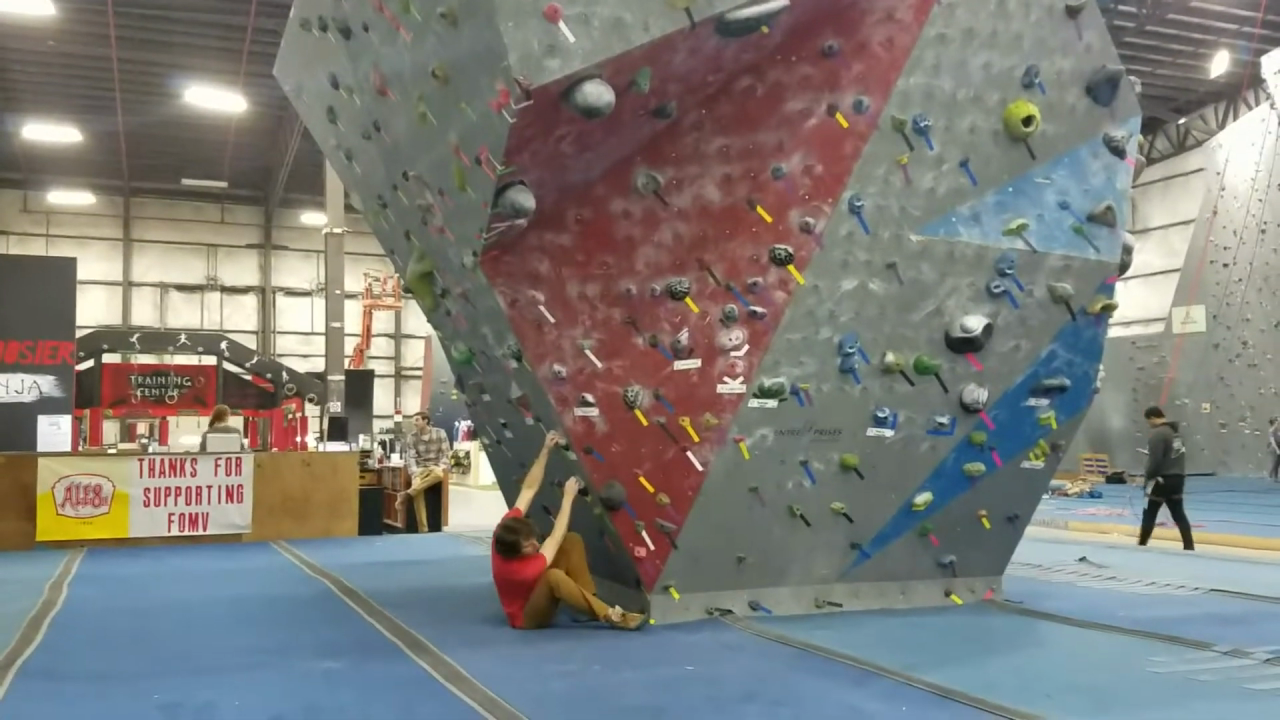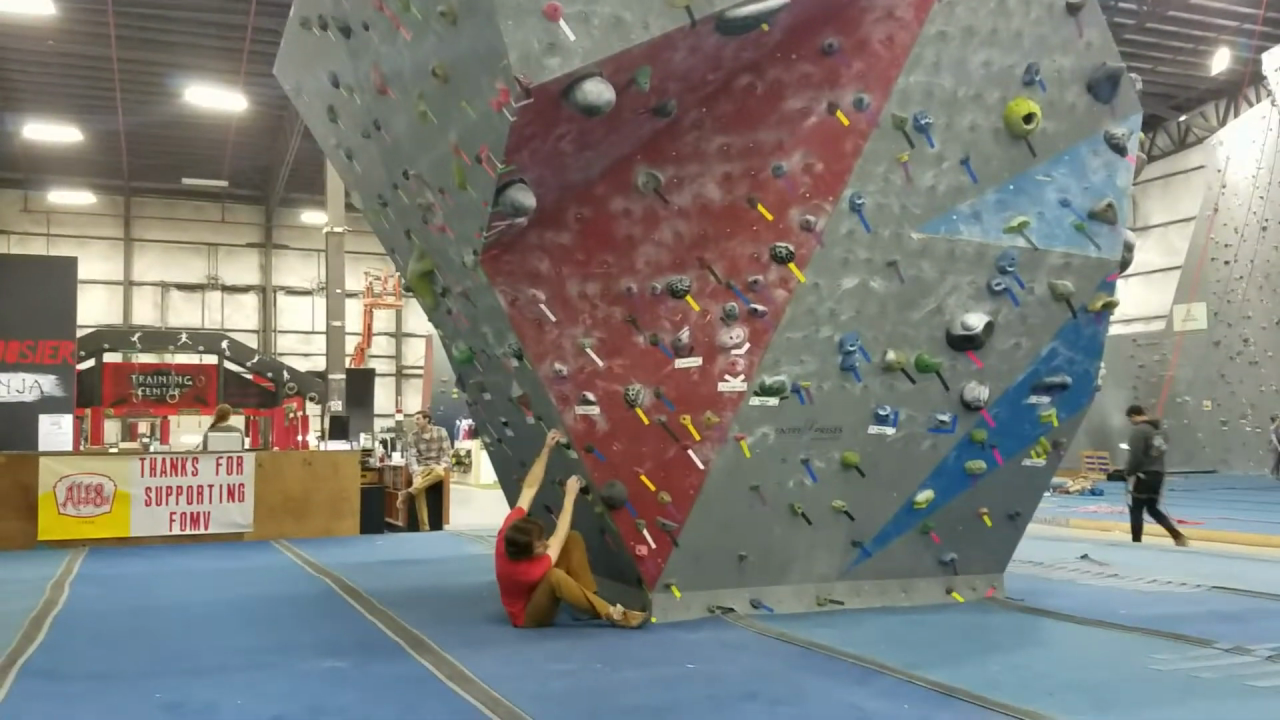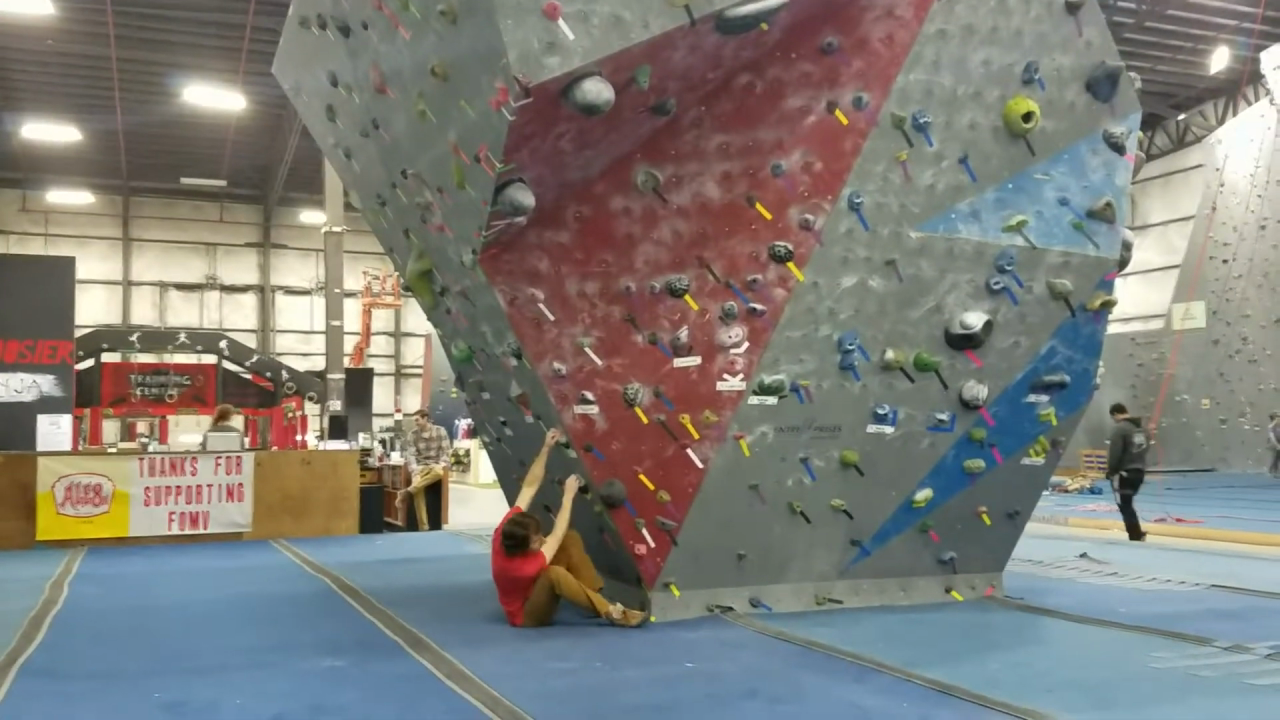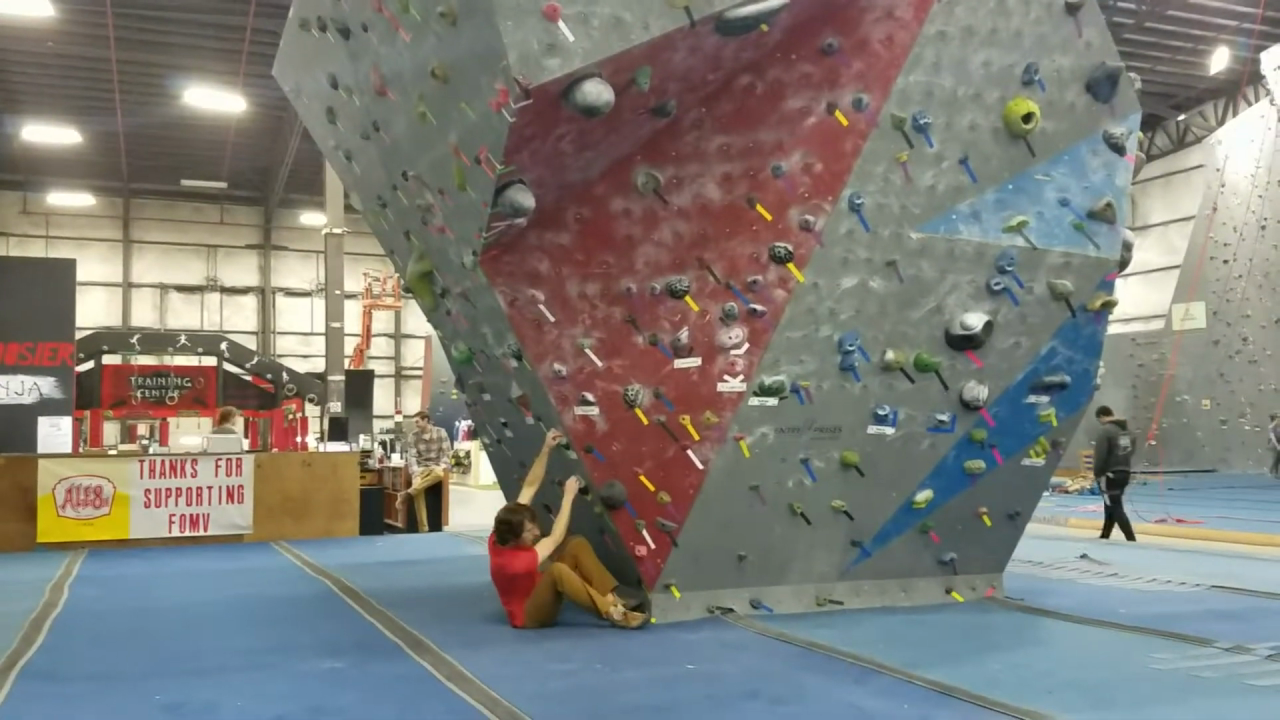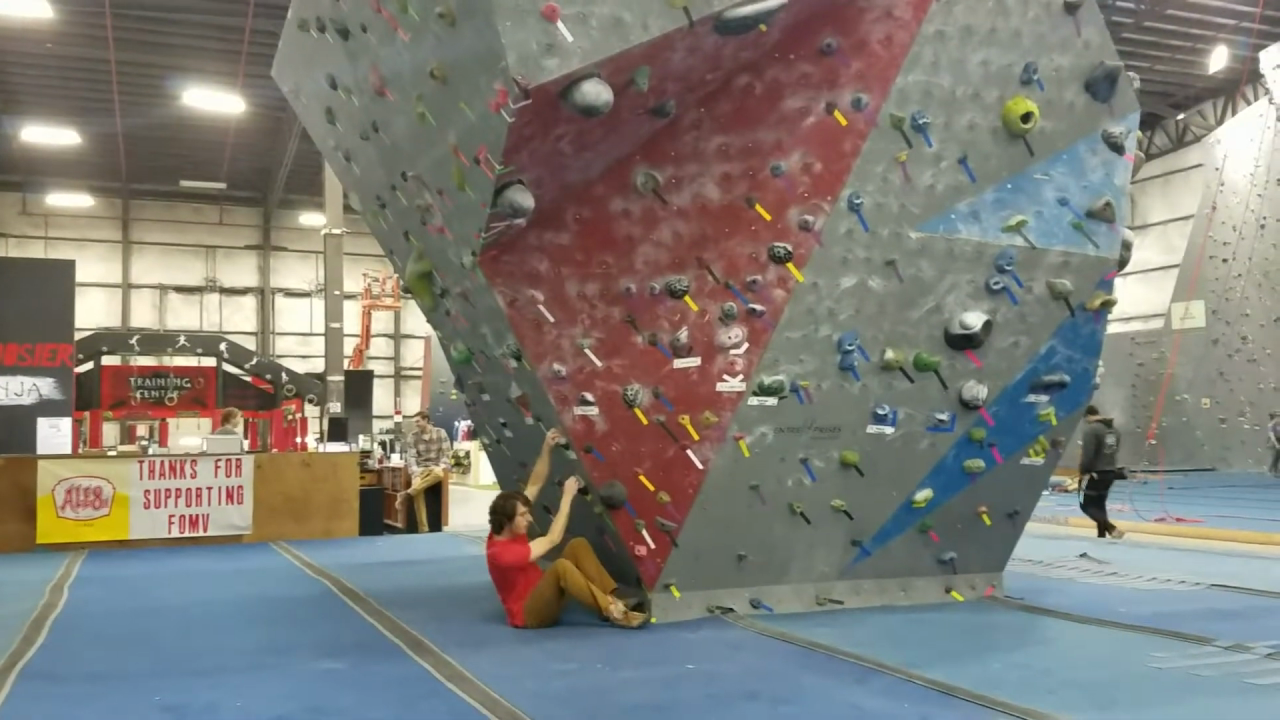
dt=0.2s
person 1, frame 1
left shoulder: (510, 528)
right shoulder: (521, 570)
left elbow: (528, 490)
right elbow: (556, 539)
left wrist: (546, 450)
right wrist: (568, 497)
left hip: (536, 592)
right hip: (528, 617)
left knee: (573, 540)
right knee: (554, 577)
left ankle: (589, 606)
right ankle: (611, 615)
person 1, frame 2
left shoulder: (509, 533)
right shoulder: (529, 571)
left elbow: (529, 489)
right elbow: (558, 537)
left wrist: (546, 449)
right wrist: (570, 496)
left hip: (535, 592)
right hip: (528, 616)
left knee: (573, 538)
right knee: (555, 577)
left ankle: (590, 604)
right ankle: (613, 614)
person 1, frame 3
left shoulder: (505, 532)
right shoulder: (523, 567)
left elbow: (529, 488)
right elbow: (556, 537)
left wrist: (546, 448)
right wrist: (568, 495)
left hip: (534, 591)
right hip: (527, 615)
left knee: (570, 537)
right knee: (554, 573)
left ankle: (595, 599)
right ankle: (611, 612)
person 1, frame 4
left shoulder: (500, 534)
right shoulder: (512, 563)
left elbow: (529, 487)
right elbow: (555, 539)
left wrist: (546, 449)
right wrist: (568, 496)
left hip: (536, 592)
right hip: (529, 615)
left knee: (577, 544)
right knee: (557, 570)
left ankle: (611, 598)
right ankle: (613, 613)
person 1, frame 5
left shoulder: (506, 532)
right shoulder: (503, 554)
left elbow: (534, 486)
right elbow: (553, 539)
left wrist: (546, 449)
right wrist: (567, 496)
left hip: (538, 594)
right hip: (529, 615)
left knee: (578, 545)
right knee: (561, 566)
left ankle: (611, 599)
right ankle: (614, 612)
